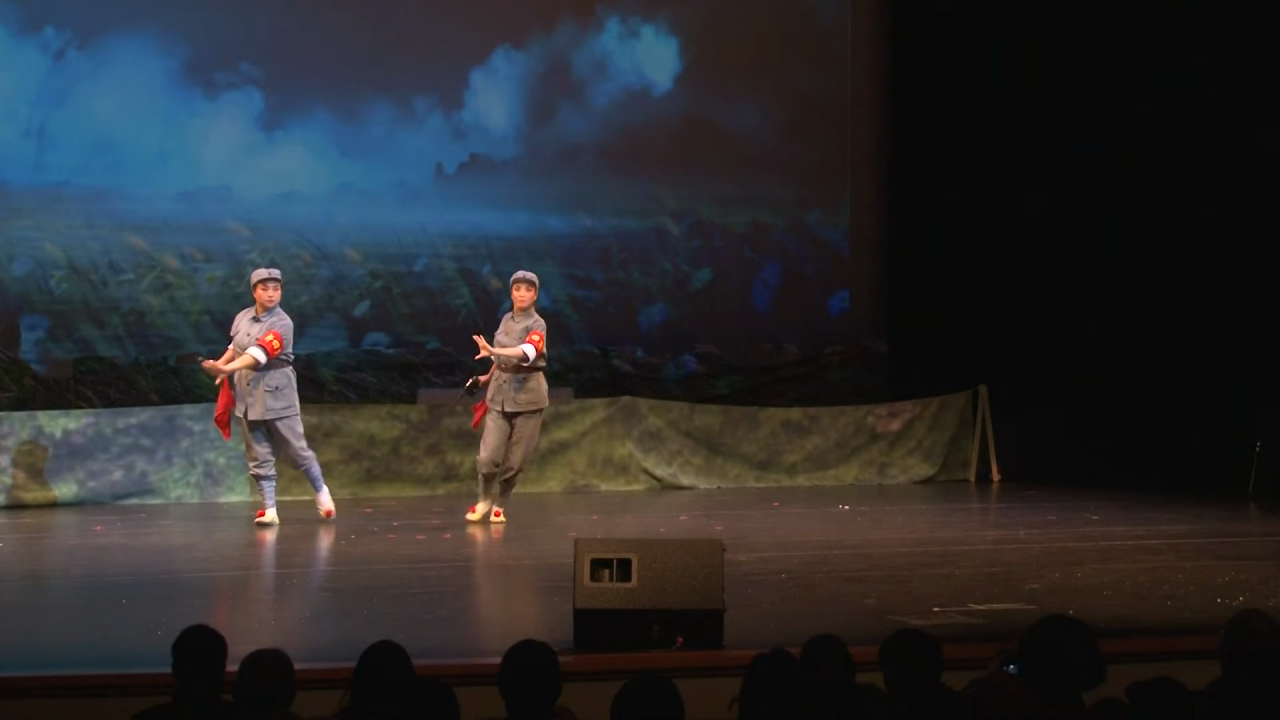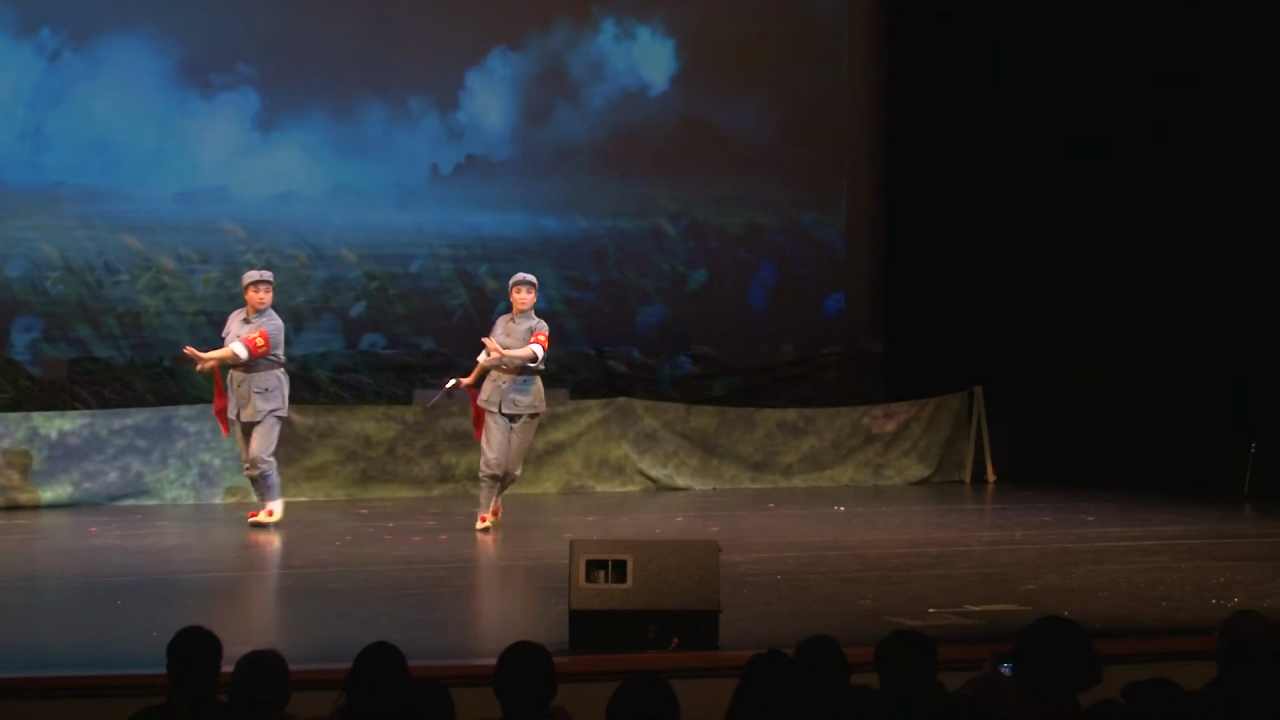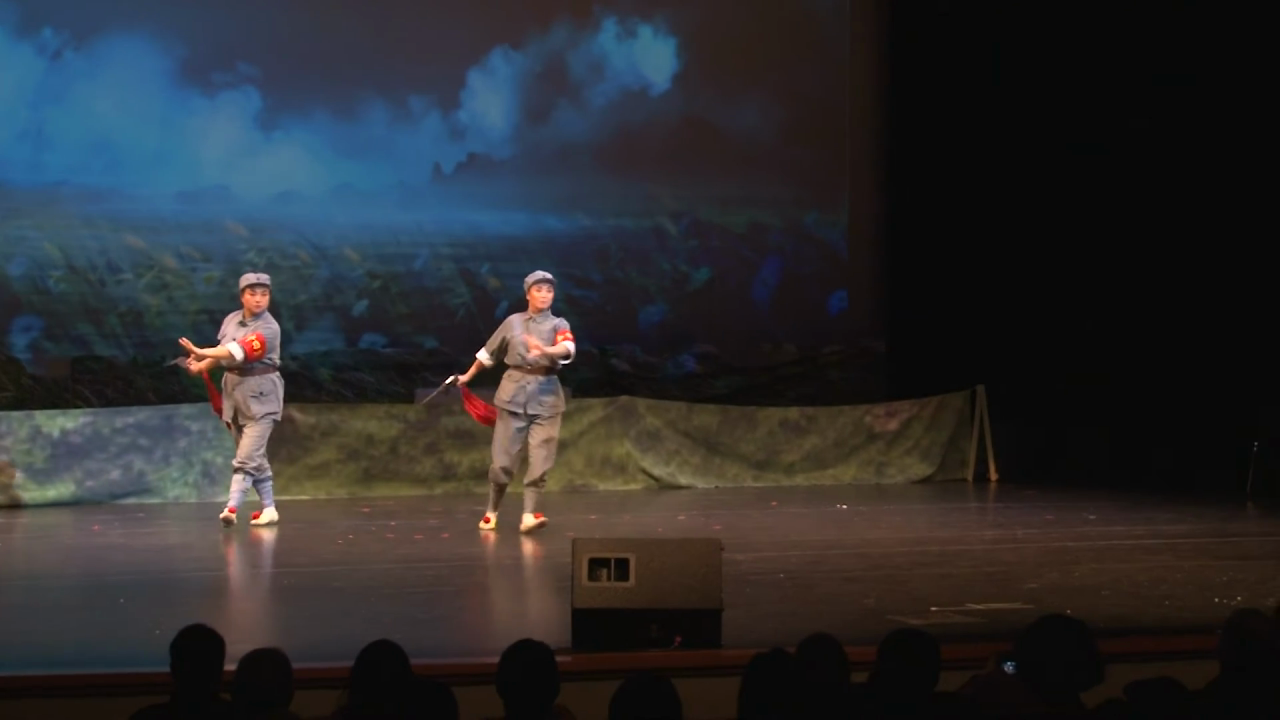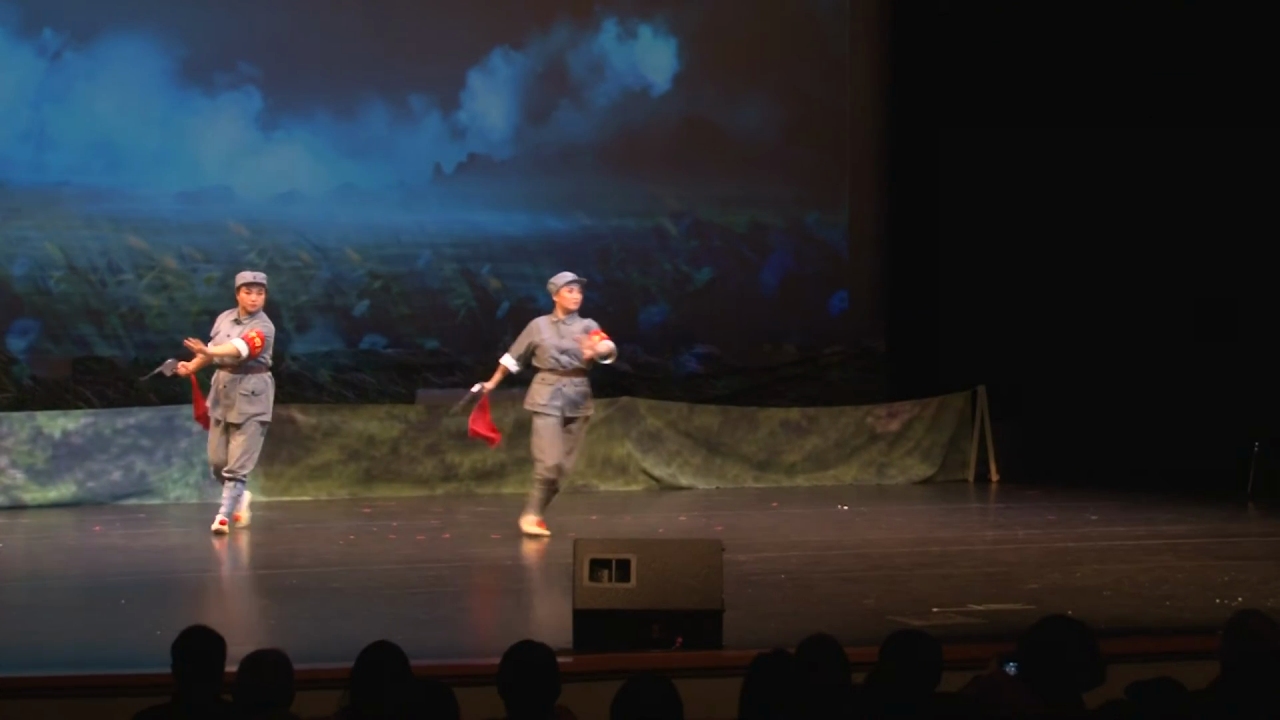
dt=0.2s
person 1, frame 1
left shoulder: (537, 324)
right shoulder: (506, 320)
left elbow: (527, 352)
left wrist: (495, 352)
right wrist: (488, 376)
left hip: (528, 391)
right hip: (500, 391)
left knee: (516, 458)
right knee: (488, 454)
left ankle: (499, 505)
right ankle: (484, 501)
person 1, frame 2
left shoulder: (538, 326)
right shoulder: (501, 322)
left elbow: (535, 352)
right elbow: (488, 354)
left wrist: (504, 353)
right wrist: (471, 378)
left hip: (526, 394)
right hip: (496, 391)
left knee: (513, 461)
right knee: (492, 457)
left ankle: (496, 499)
right ankle: (484, 512)
person 1, frame 3
left shoulder: (559, 324)
right shoulder: (512, 322)
left elbow: (568, 348)
right elbow: (489, 351)
left wrist: (545, 351)
right wrist: (468, 376)
left hip: (547, 394)
right hip: (514, 392)
left knee: (541, 460)
right knee: (503, 459)
left ankle: (529, 514)
right ankle: (491, 509)
person 1, frame 4
left shoulder: (587, 326)
right shoulder: (538, 326)
left elbow: (607, 347)
right elbow: (514, 356)
left wrist: (596, 351)
right wrist: (493, 383)
left hip: (578, 396)
right hip: (546, 395)
left knee: (562, 465)
right knee: (550, 462)
left ankle: (534, 516)
right ankle: (532, 515)
person 2, frame 1
left shoulder: (283, 323)
right shoulder: (242, 318)
left elbow: (260, 353)
left wrist: (228, 369)
right wrist: (219, 364)
left hip: (278, 390)
right hip: (246, 389)
left knee: (297, 450)
right knee: (258, 455)
left ankle: (321, 491)
right ankle: (269, 508)
person 2, frame 2
left shoulder: (272, 325)
right shoulder: (235, 318)
left elbow: (243, 350)
left wrist: (207, 358)
right wrist: (211, 364)
left hip: (267, 391)
right hip: (240, 389)
left knee: (259, 454)
right knee: (250, 457)
left ankle: (274, 501)
right ankle: (267, 508)
person 2, frame 3
left shoulder: (269, 329)
right shoulder: (231, 320)
left elbow: (237, 351)
left wrist: (202, 353)
right wrist: (203, 366)
left hip: (262, 395)
right hip: (234, 391)
left knee: (247, 457)
right knee: (252, 456)
left ankle: (231, 508)
right ankle: (269, 508)
person 2, frame 4
left shoulder: (263, 327)
right shoulder: (224, 319)
left elbow: (243, 347)
left wrist: (204, 350)
right wrist: (193, 365)
left hip: (251, 395)
right hip: (223, 390)
left knee: (239, 461)
right knee: (218, 457)
left ankle: (224, 516)
right ankle: (241, 496)
